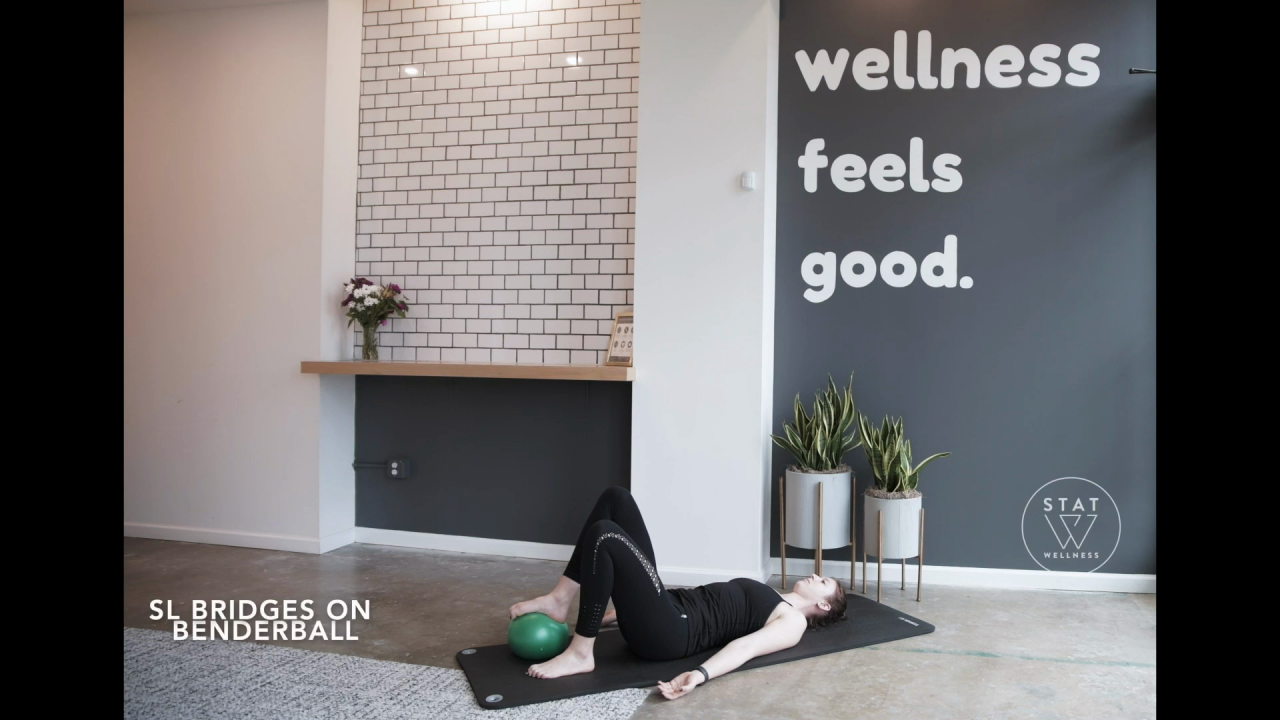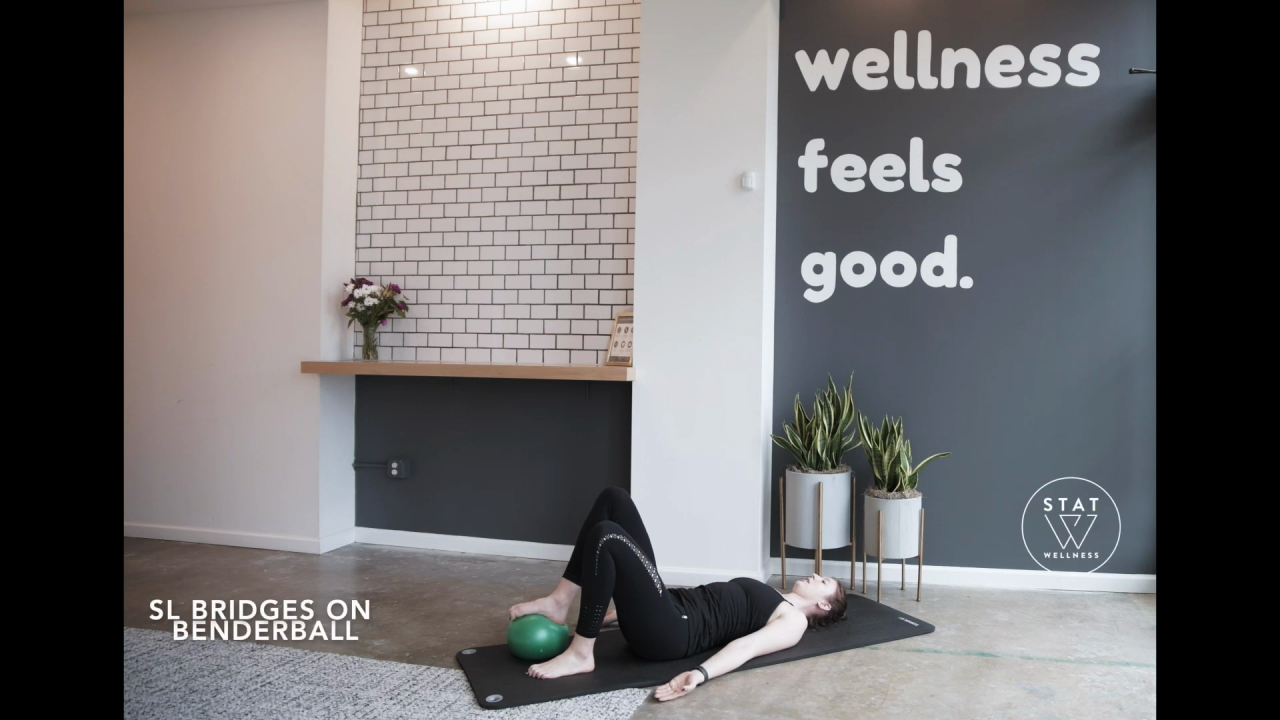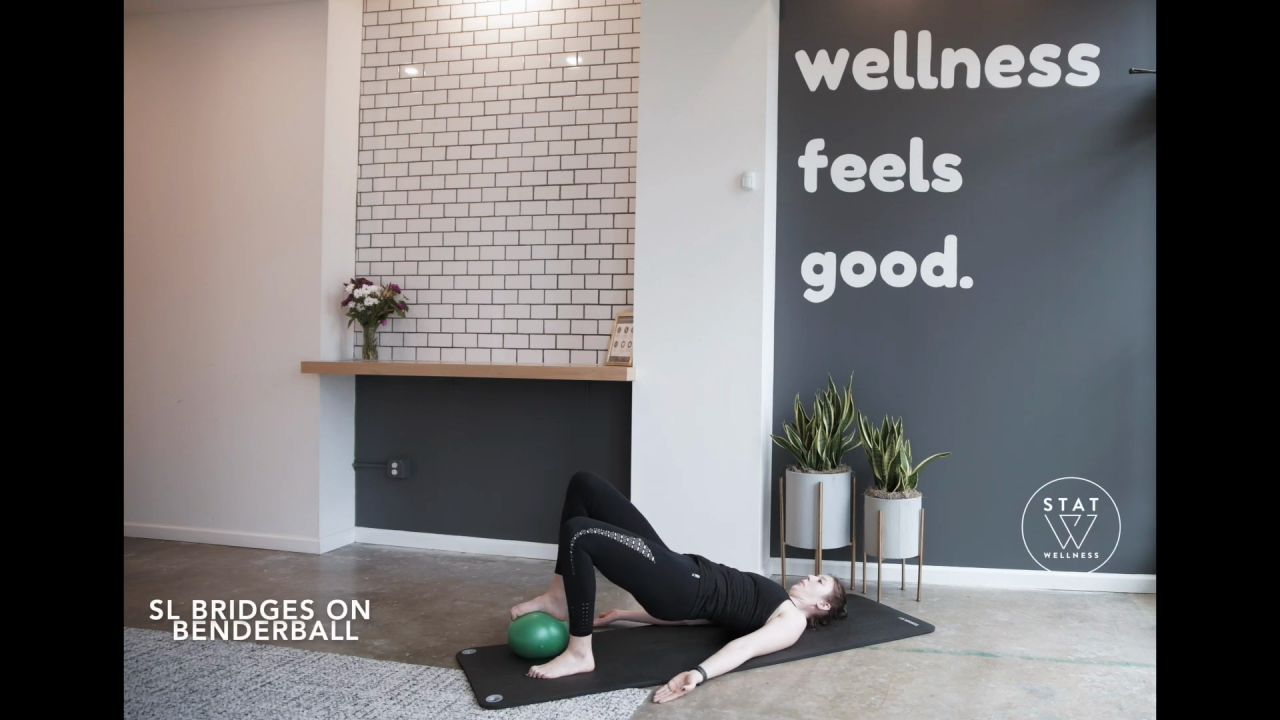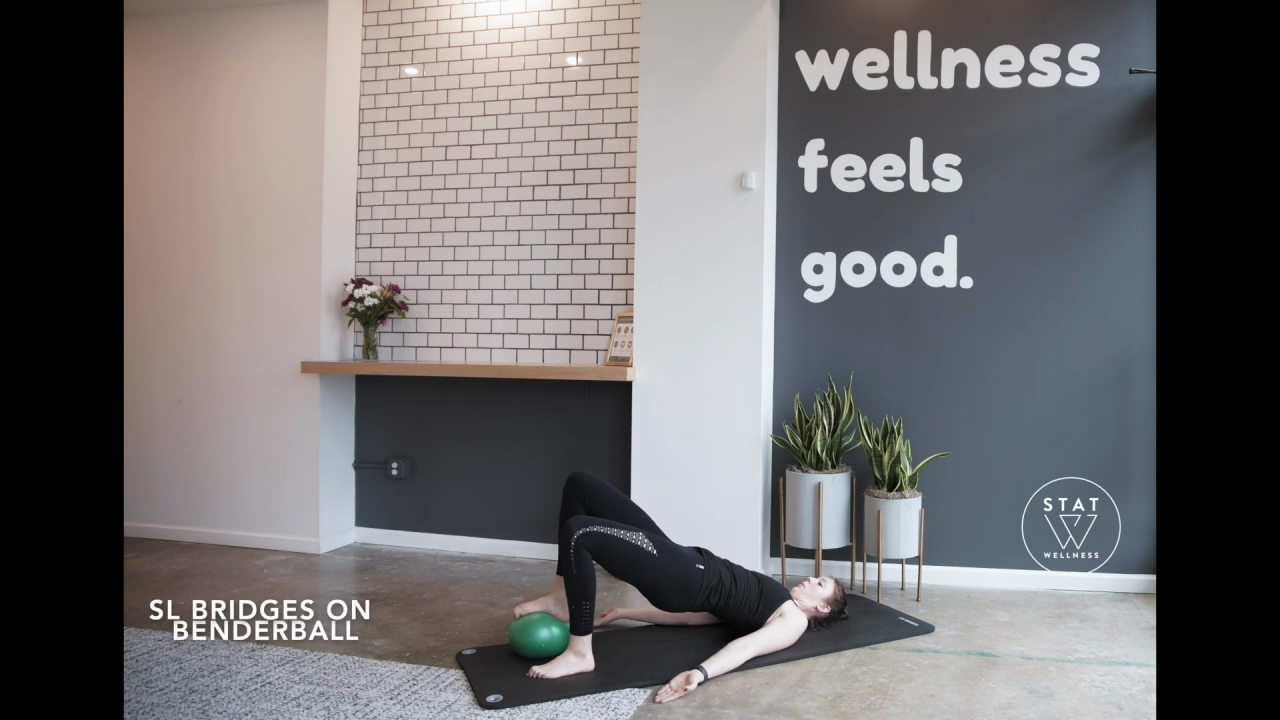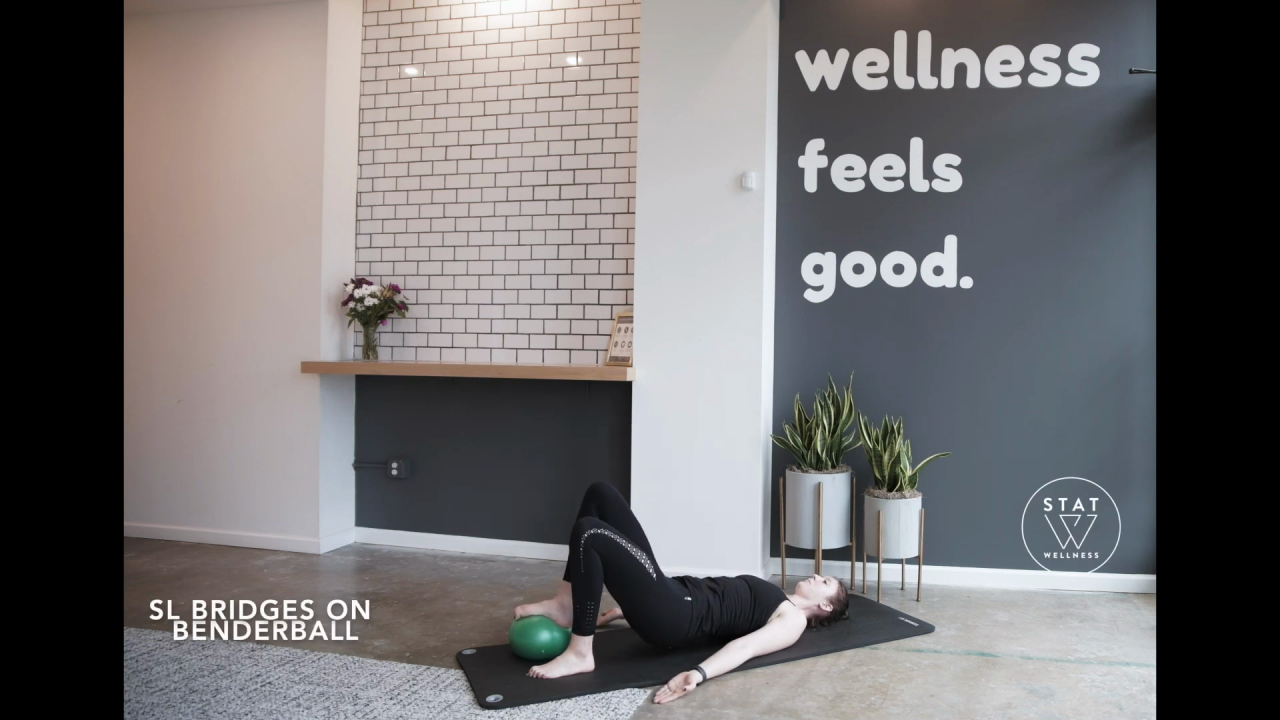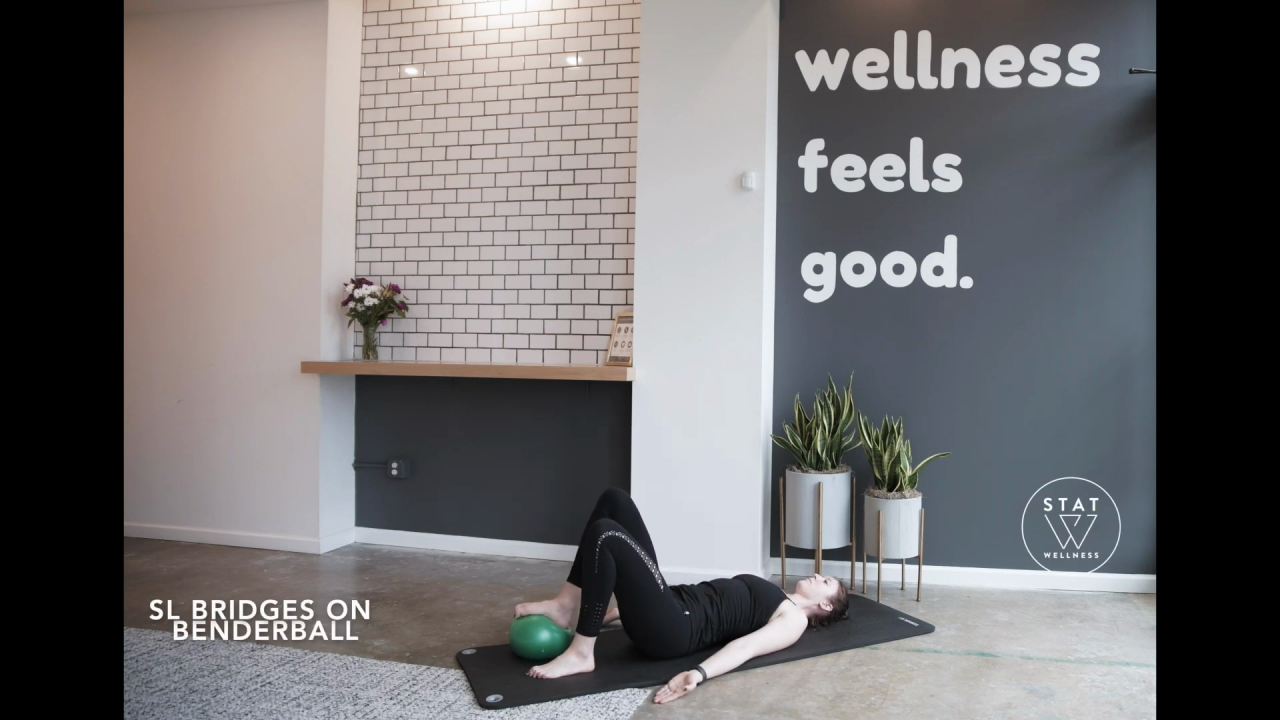
dt=0.7s
person 1, frame 1
left shoulder: (792, 621)
right shoulder: (768, 601)
left elbow: (746, 647)
left wrist: (698, 675)
right wrist: (617, 609)
left hip: (667, 632)
right hip: (667, 610)
left knee: (602, 535)
right knee: (616, 499)
left ankle: (580, 655)
right ankle: (559, 599)
person 1, frame 2
left shoulder: (793, 621)
right shoulder: (768, 603)
left elbow: (746, 647)
left wrist: (699, 675)
right wrist: (620, 610)
left hip: (667, 632)
right hip: (667, 611)
left knee: (605, 536)
right knee: (614, 499)
left ankle: (580, 655)
right ankle: (558, 602)
person 1, frame 3
left shoulder: (793, 620)
right shoulder: (772, 603)
left elbow: (746, 647)
left wrist: (698, 674)
right wrist: (622, 614)
left hip: (682, 586)
right hip: (675, 571)
left knee: (578, 534)
right knee: (584, 484)
left ankle: (580, 654)
right ankle: (559, 597)
person 1, frame 4
left shoulder: (793, 620)
right shoulder: (772, 603)
left elbow: (747, 647)
left wrist: (699, 674)
right wrist: (620, 613)
left hip: (684, 578)
right hip: (678, 565)
left knee: (577, 532)
right knee: (580, 485)
left ankle: (579, 654)
right ankle: (561, 599)
person 1, frame 5
left shoulder: (793, 620)
right shoulder: (772, 604)
left elbow: (745, 647)
left wrist: (697, 674)
right wrist: (622, 610)
left hip: (673, 614)
right hip: (674, 595)
left knee: (588, 532)
right knee: (601, 494)
left ankle: (579, 655)
right ankle: (565, 605)
person 1, frame 6
left shoulder: (794, 619)
right shoulder: (771, 603)
left elbow: (746, 647)
left wrist: (697, 674)
right wrist: (621, 608)
left hip: (670, 629)
right hip: (669, 607)
left knee: (604, 534)
right knee: (614, 500)
left ankle: (580, 655)
right ankle: (566, 606)
